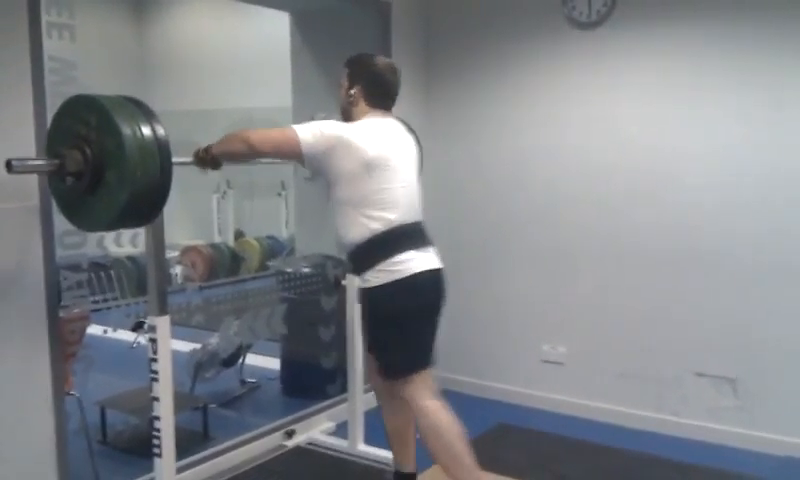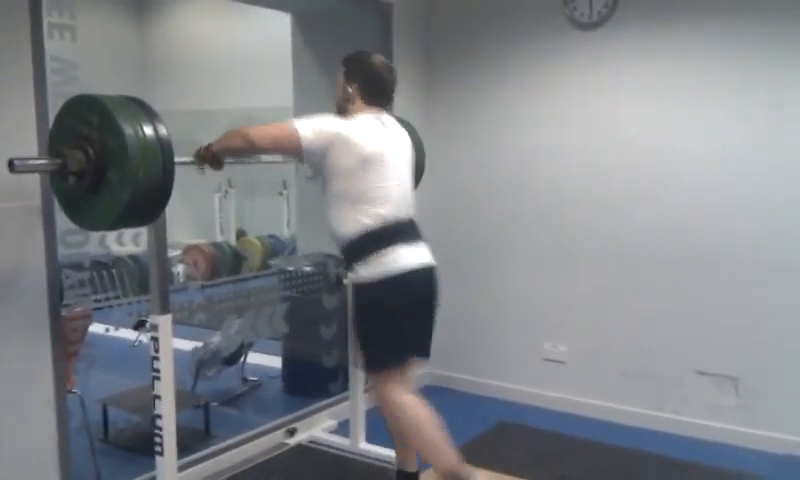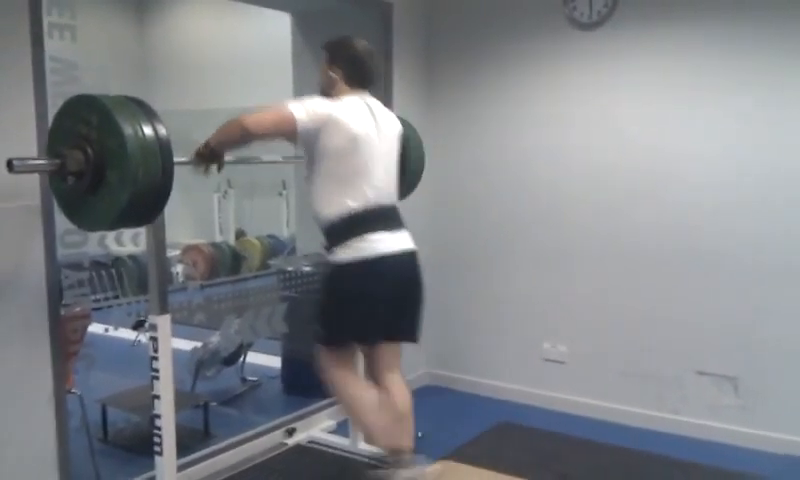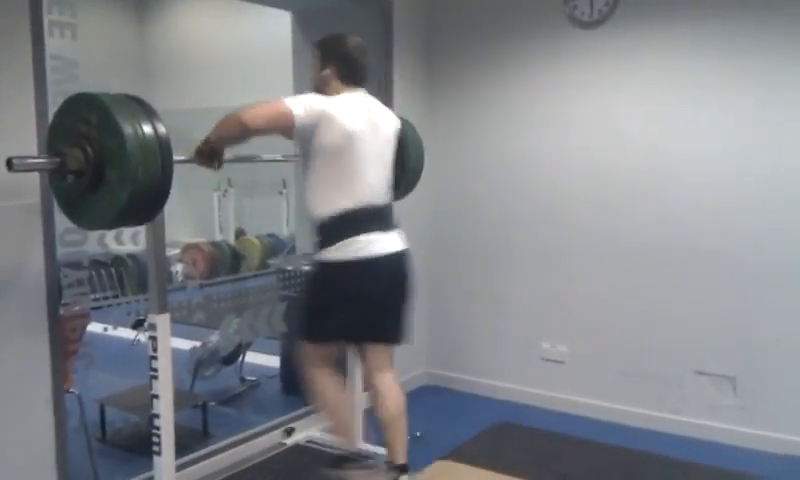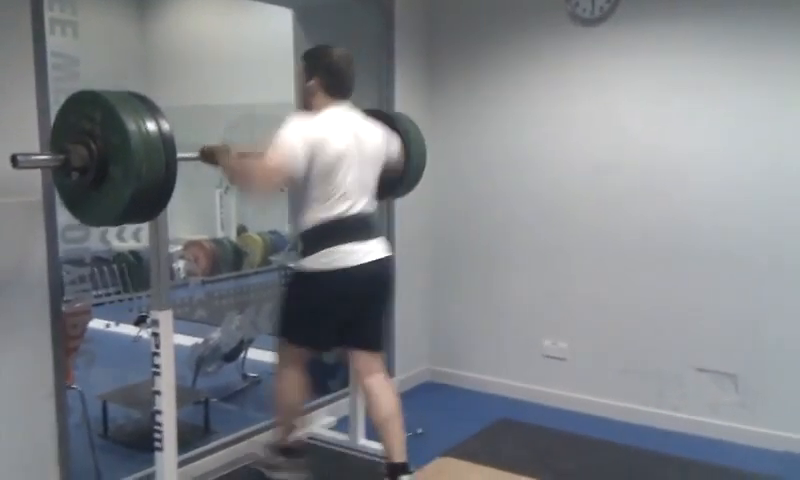
dt=0.1s
person 1, frame 1
left shoulder: (340, 137)
right shoulder: (399, 135)
left elbow: (256, 142)
left wrist: (211, 152)
left hip: (394, 282)
right hip: (421, 272)
left knee: (419, 397)
right knee: (384, 377)
person 1, frame 2
left shoulder: (335, 132)
right shoulder: (395, 133)
left elbow: (253, 137)
left wrist: (211, 152)
left hip: (382, 276)
right hip: (418, 268)
left knee: (389, 388)
right knee: (394, 379)
person 1, frame 3
left shoulder: (326, 113)
right shoulder: (387, 118)
left elbow: (250, 125)
left wrist: (209, 149)
left hip: (360, 261)
right hip: (401, 255)
left knee: (335, 363)
right knee: (387, 370)
person 1, frame 4
left shoulder: (322, 109)
right shoulder: (383, 115)
left elbow: (248, 120)
left wrist: (209, 147)
left hip: (346, 261)
right hip: (391, 254)
left knee: (317, 360)
right knee: (380, 367)
person 1, frame 5
left shoulder: (307, 129)
right shoulder: (373, 130)
left elbow: (264, 178)
right elbow: (396, 158)
left wrist: (228, 161)
left hip: (327, 268)
right hip: (374, 262)
left knee: (291, 359)
right knee: (372, 371)
